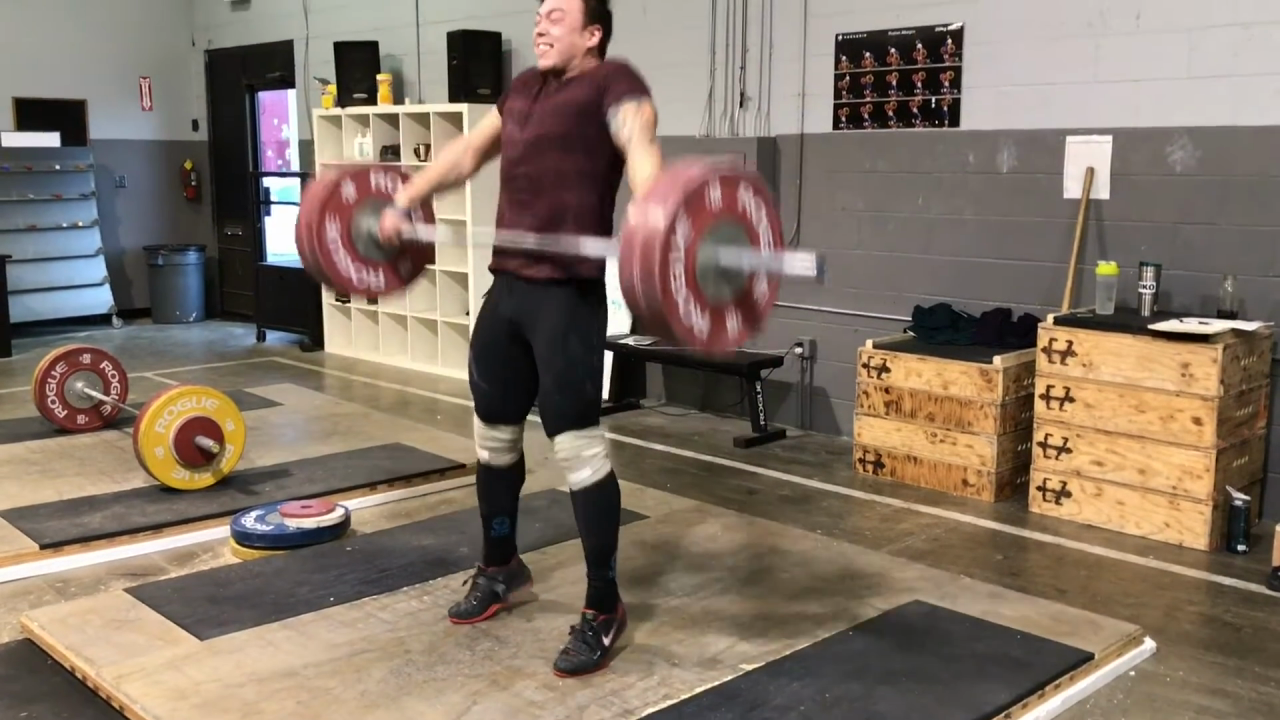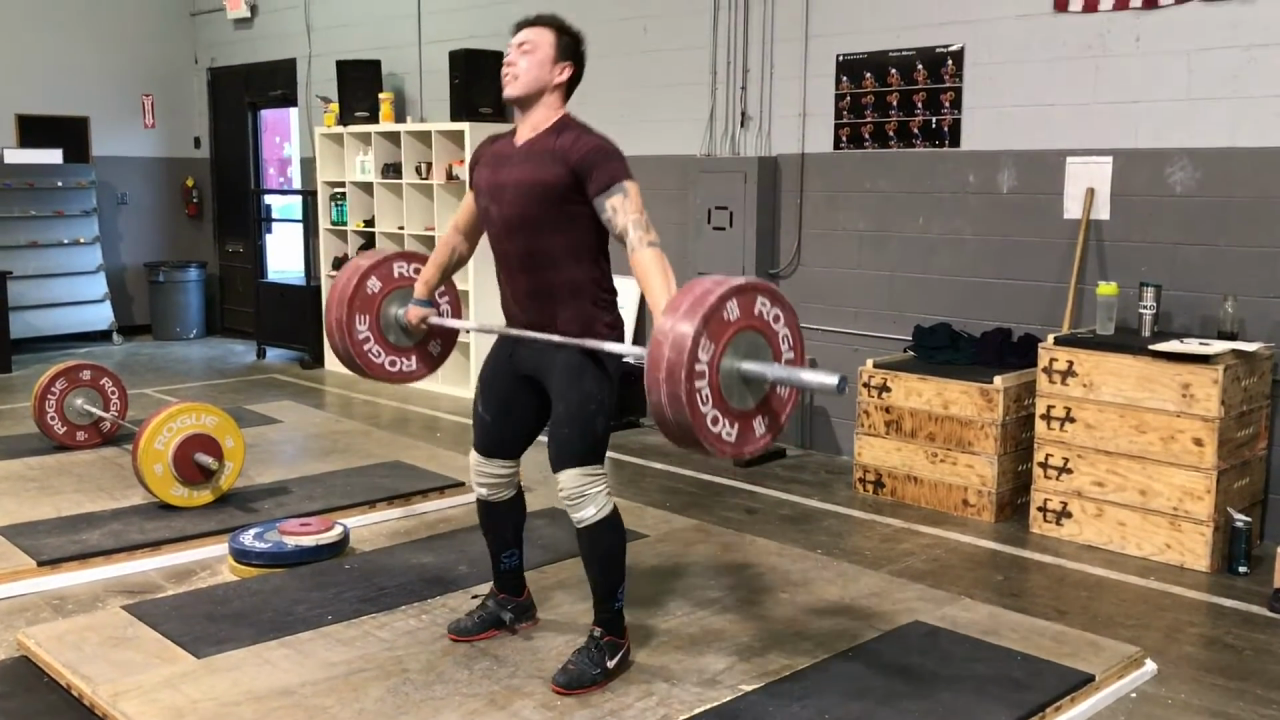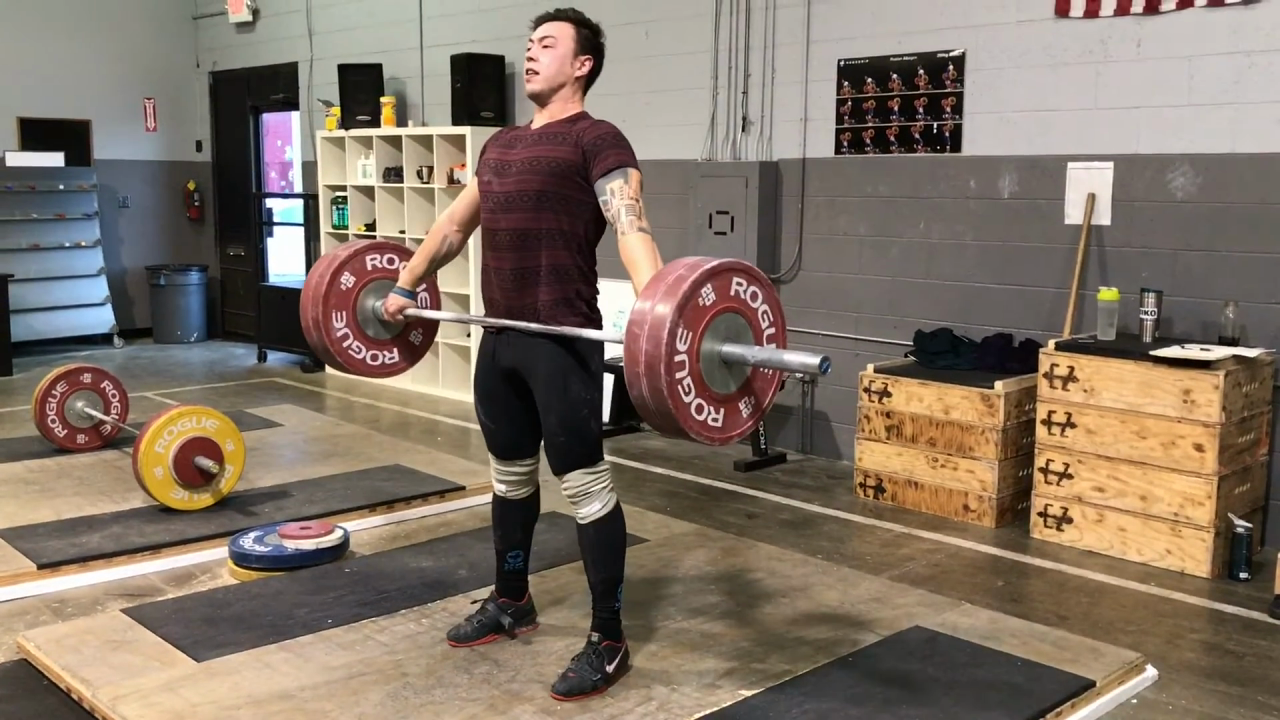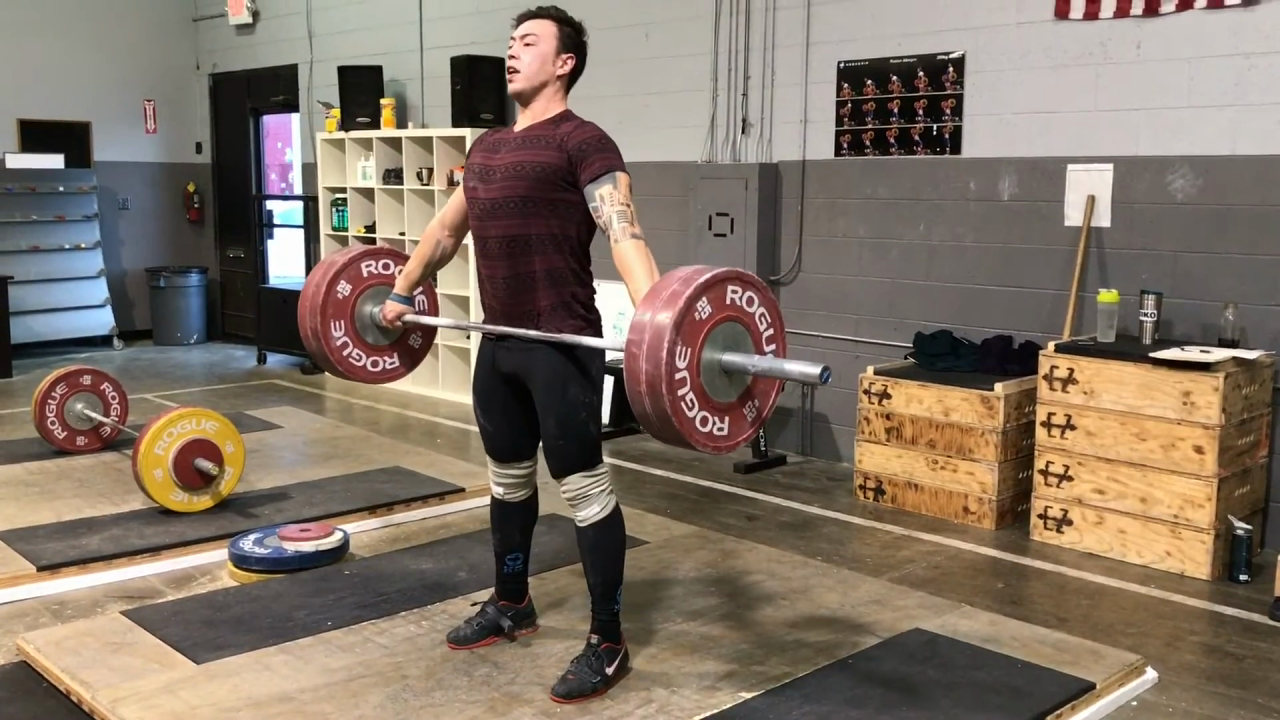
dt=0.5s
person 1, frame 1
left shoulder: (610, 79)
right shoulder: (524, 88)
left elbow: (641, 149)
right elbow: (467, 149)
right wrist: (403, 201)
left hip: (567, 291)
right hip: (507, 289)
left knee: (577, 447)
right knee: (493, 436)
left ankle: (604, 613)
right ankle: (500, 566)
person 1, frame 2
left shoulder: (584, 149)
right shoulder: (490, 154)
left elbow: (638, 238)
right elbow: (461, 234)
left wrist: (671, 326)
right wrist: (423, 294)
left hip: (582, 345)
right hip: (520, 341)
left knee: (578, 484)
right knee: (489, 469)
left ankle: (610, 636)
right ankle: (509, 596)
person 1, frame 3
left shoulder: (596, 139)
right shoulder: (501, 144)
left elbow: (631, 225)
right elbow: (454, 222)
right wrist: (405, 284)
left hip: (562, 339)
right hip: (500, 336)
left knee: (584, 484)
right knee: (509, 474)
left ankle: (607, 640)
right ankle: (510, 601)
person 1, frame 4
left shoulder: (581, 142)
right shoulder: (486, 147)
left elbow: (622, 231)
right elbow: (446, 229)
right wrist: (402, 291)
left hip: (560, 344)
right hip: (499, 341)
left knee: (583, 487)
right knee: (507, 476)
left ankle: (607, 642)
right ankle: (510, 603)
